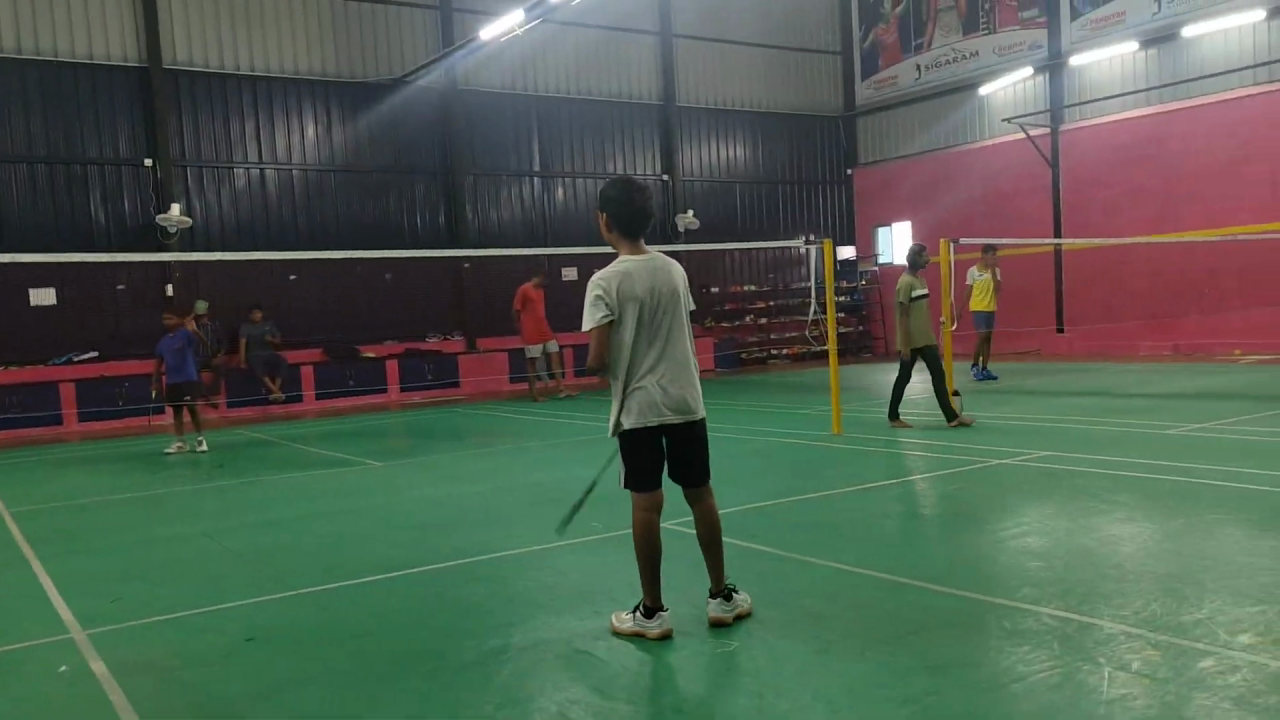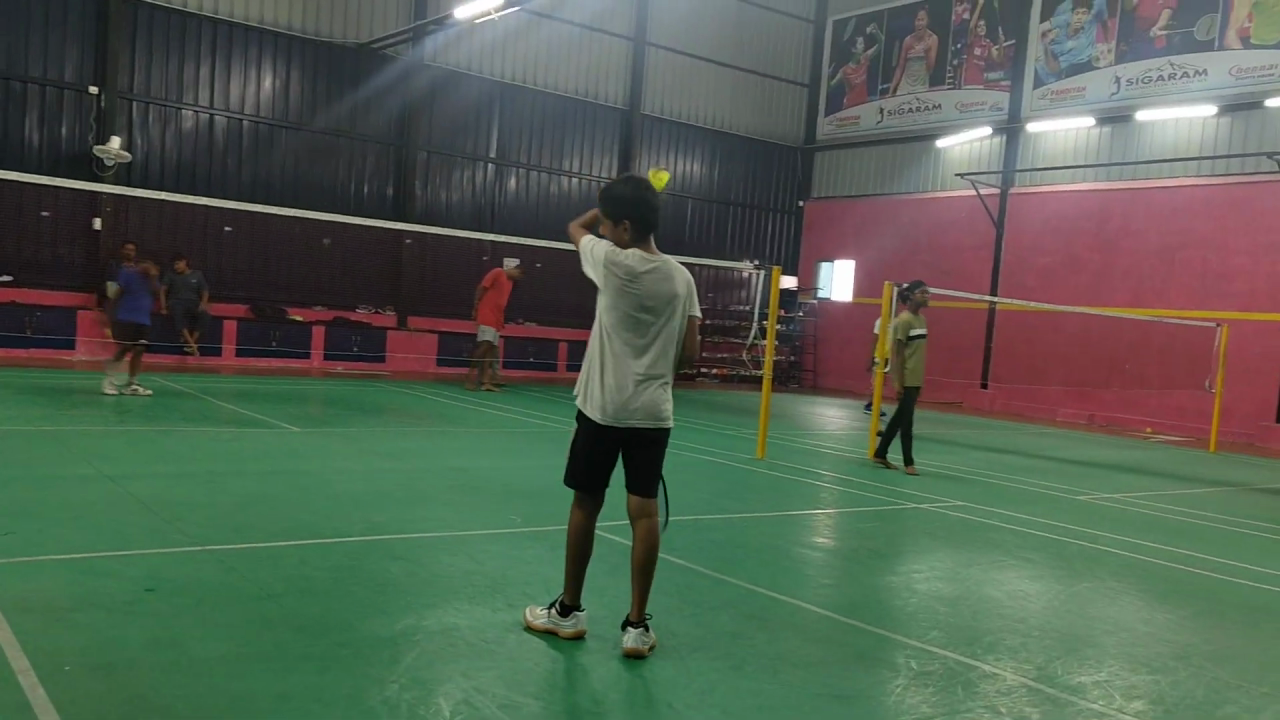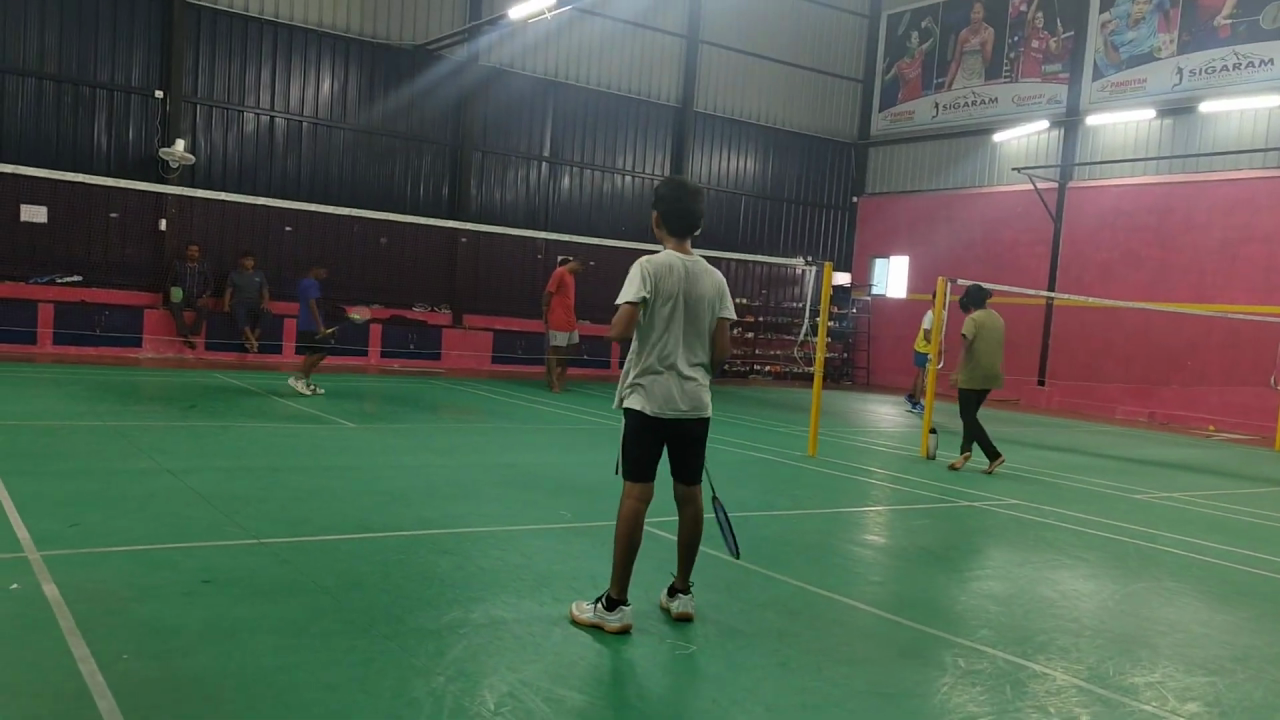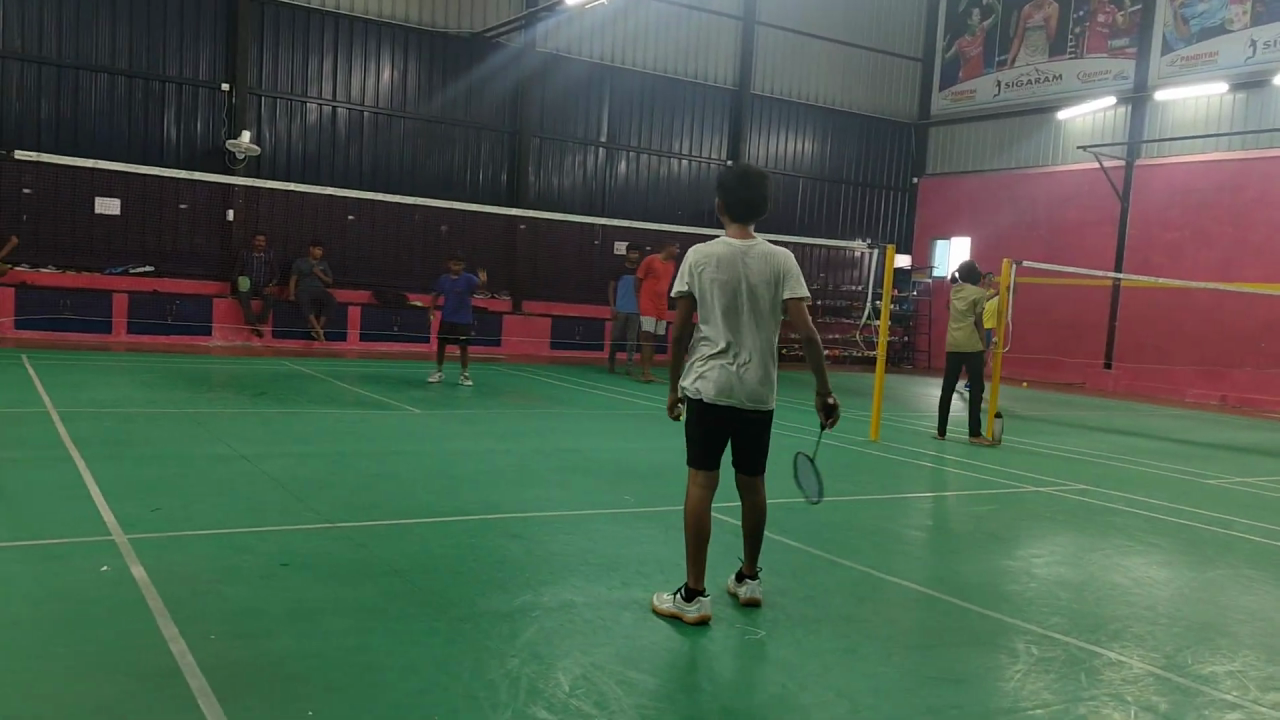
dt=1s
person 1, frame 1
left shoulder: (605, 281)
right shoulder: (674, 270)
left elbow: (597, 360)
left wrist: (609, 373)
left hip: (637, 407)
right hip: (685, 402)
left knee: (646, 506)
right knee: (701, 496)
left ankle: (652, 611)
right ankle: (721, 595)
person 1, frame 2
left shoulder: (611, 261)
right shoulder: (682, 278)
left elbow: (575, 227)
right elbow: (690, 353)
left wrist: (608, 208)
left hip: (602, 407)
right hip: (654, 412)
left knee: (586, 505)
right knee: (645, 513)
left ankle: (569, 610)
right ankle: (637, 625)
person 1, frame 3
left shoulder: (650, 266)
right shoulder: (715, 279)
left elbow: (620, 331)
right elbow: (722, 353)
left wrist: (626, 305)
left hip: (648, 399)
right hip: (695, 405)
left knee: (635, 497)
right knee: (690, 497)
left ankle: (615, 604)
right ankle: (681, 593)
person 1, frame 4
left shoulder: (700, 256)
right shoulder: (782, 260)
left elbow: (680, 330)
right elbow: (805, 330)
left wrist: (674, 386)
right wrist: (824, 390)
left hip: (706, 386)
right hip: (758, 392)
left knee: (701, 484)
right knee: (752, 485)
left ankle: (694, 595)
right ankle: (749, 579)
person 2, frame 1
left shoulder: (920, 280)
right shoulder: (906, 283)
right elbow: (903, 317)
left wrist: (933, 339)
right wrist: (905, 346)
left hip: (926, 339)
right hip: (910, 342)
left knee: (939, 375)
right knee: (904, 378)
left ankle: (952, 417)
right ankle: (893, 417)
person 2, frame 2
left shoulder: (922, 319)
right shoulder: (904, 320)
right elbow: (897, 353)
right wrist: (898, 383)
left hip: (916, 379)
right hip: (906, 379)
left knee: (900, 417)
right knee: (906, 419)
left ankle: (880, 454)
right ankle: (908, 462)
person 2, frame 3
left shoulder: (972, 319)
right shoulder: (998, 319)
left elbow: (966, 348)
left wrist: (958, 373)
left hip: (972, 376)
right hip: (991, 376)
left knee: (968, 417)
right knee: (970, 416)
left ankle: (994, 455)
right ankle: (966, 452)
person 2, frame 4
left shoulder: (954, 290)
right shoulder: (980, 293)
right elbow: (979, 323)
right wrist: (985, 349)
left hip: (953, 345)
right hip: (972, 346)
left knee: (948, 389)
right knee: (977, 389)
left ankle: (941, 431)
right ankle: (975, 434)
